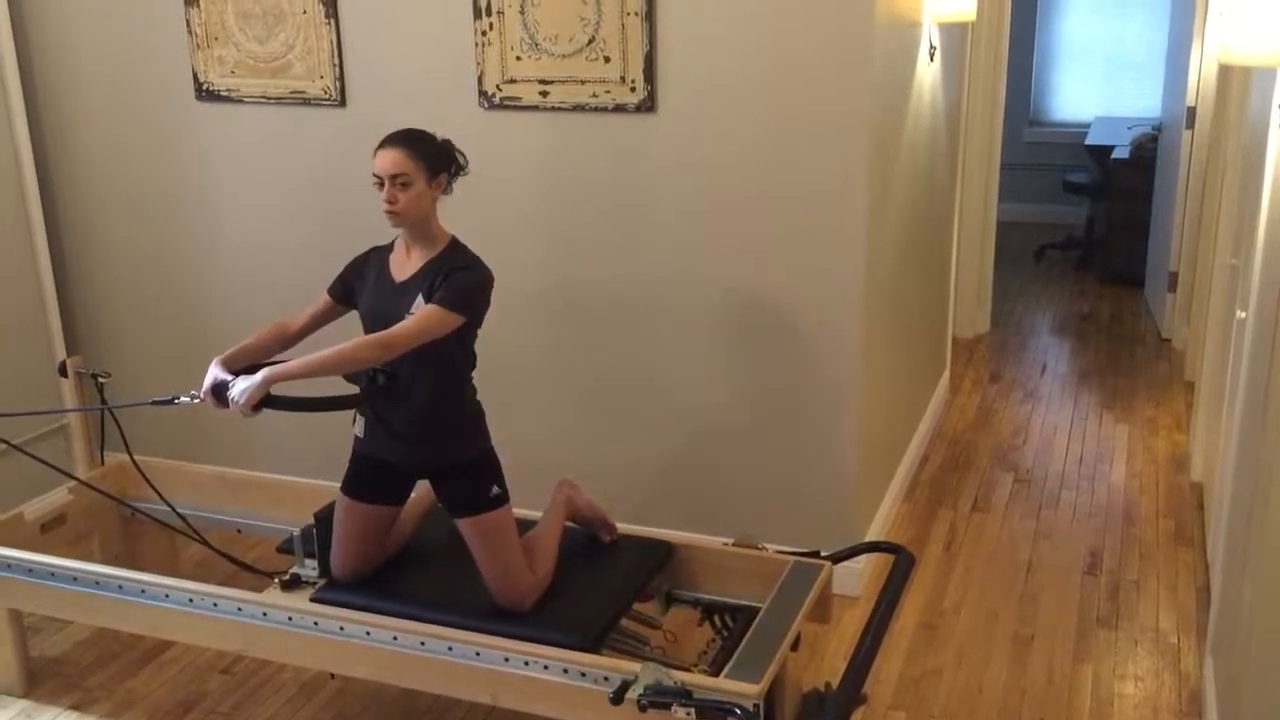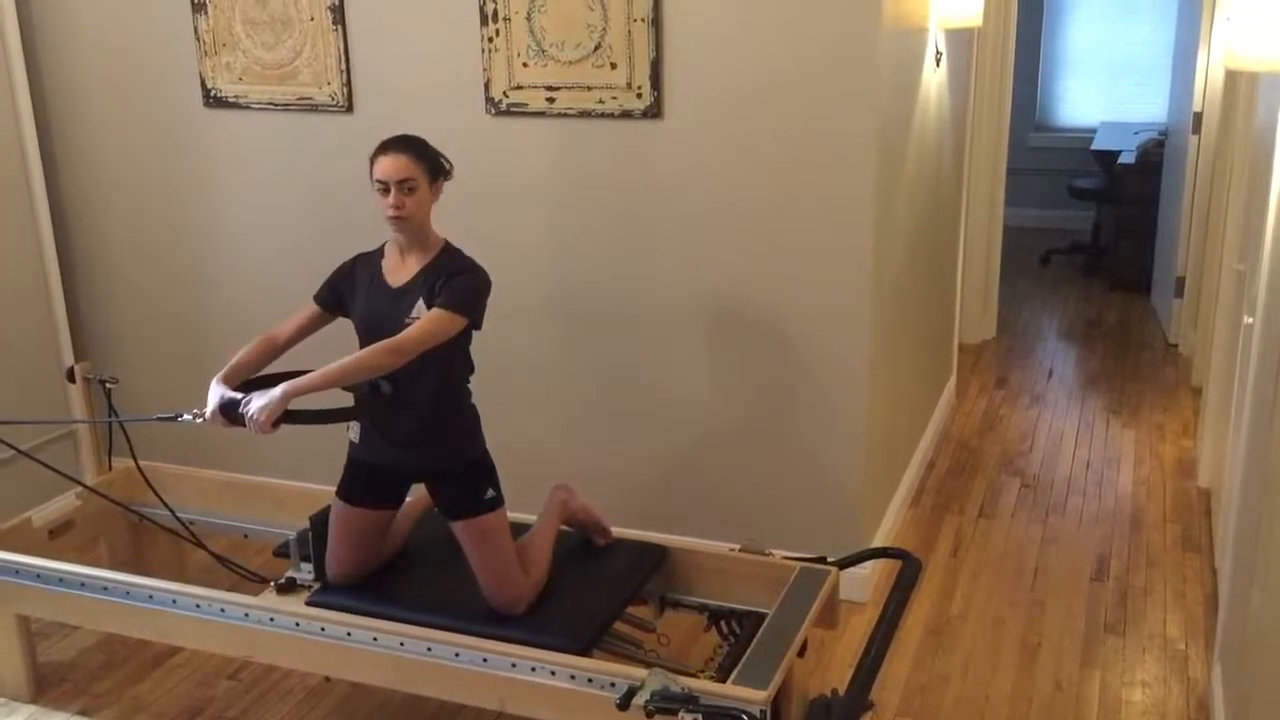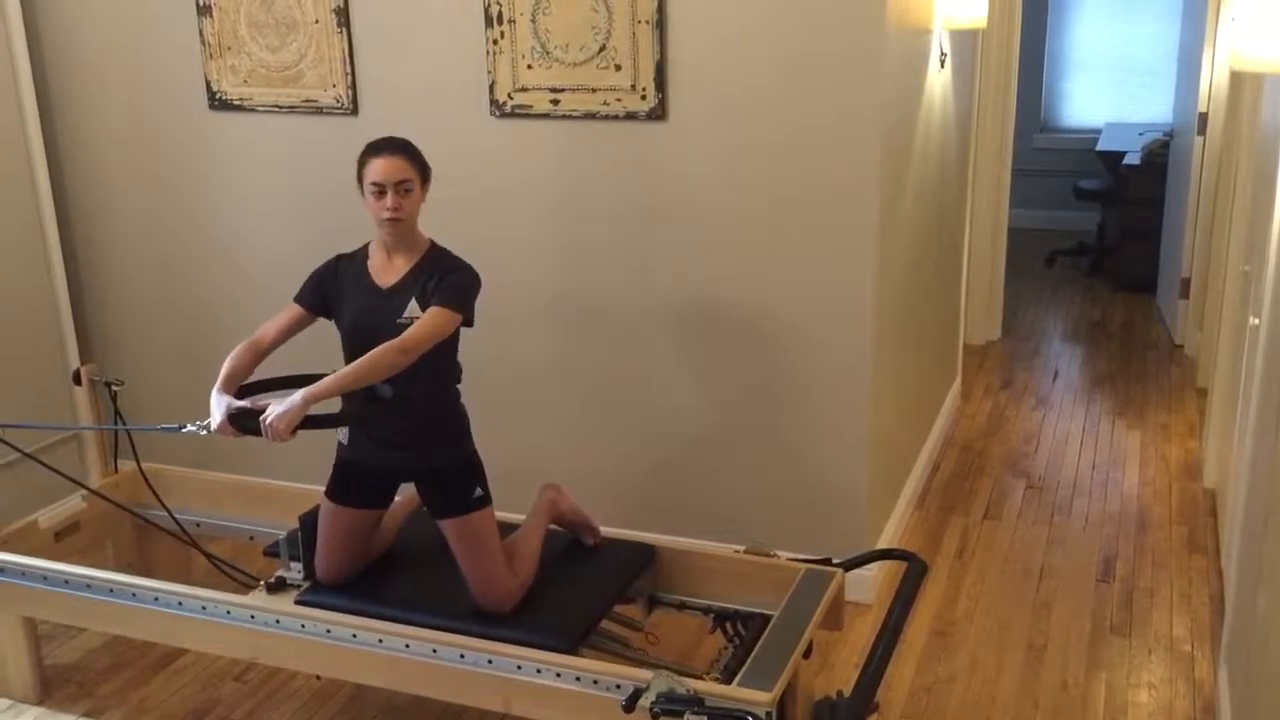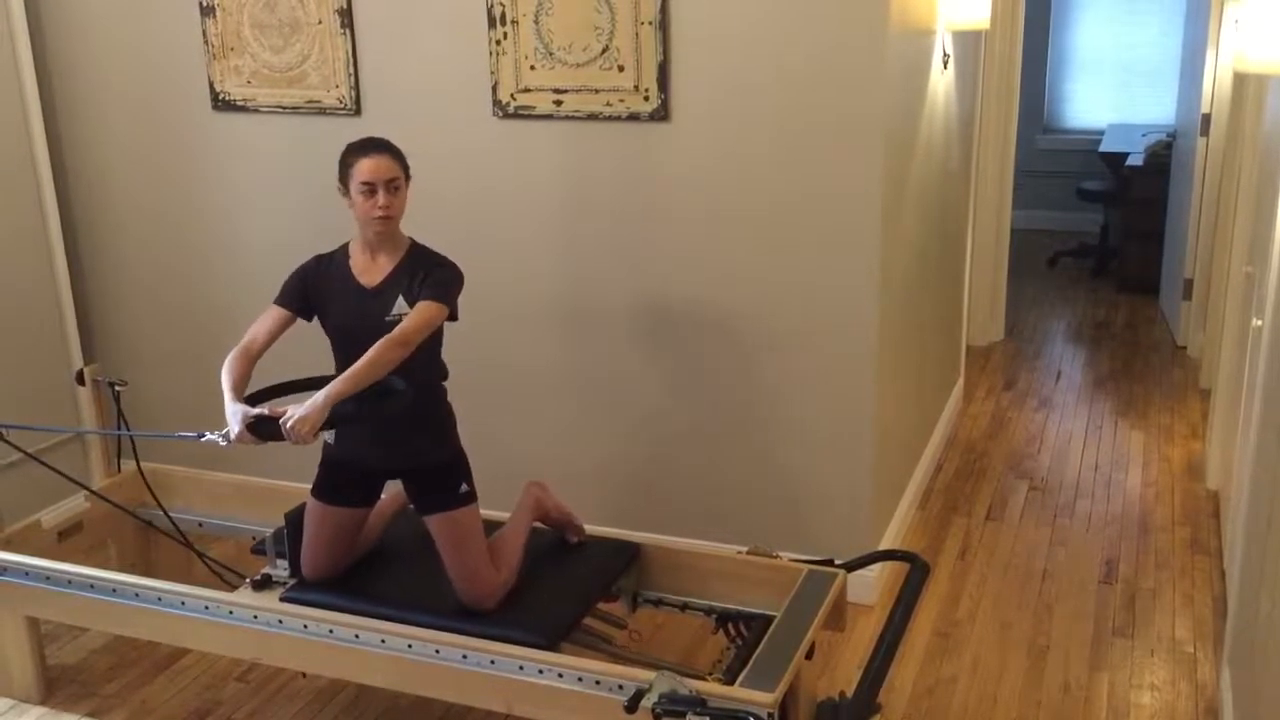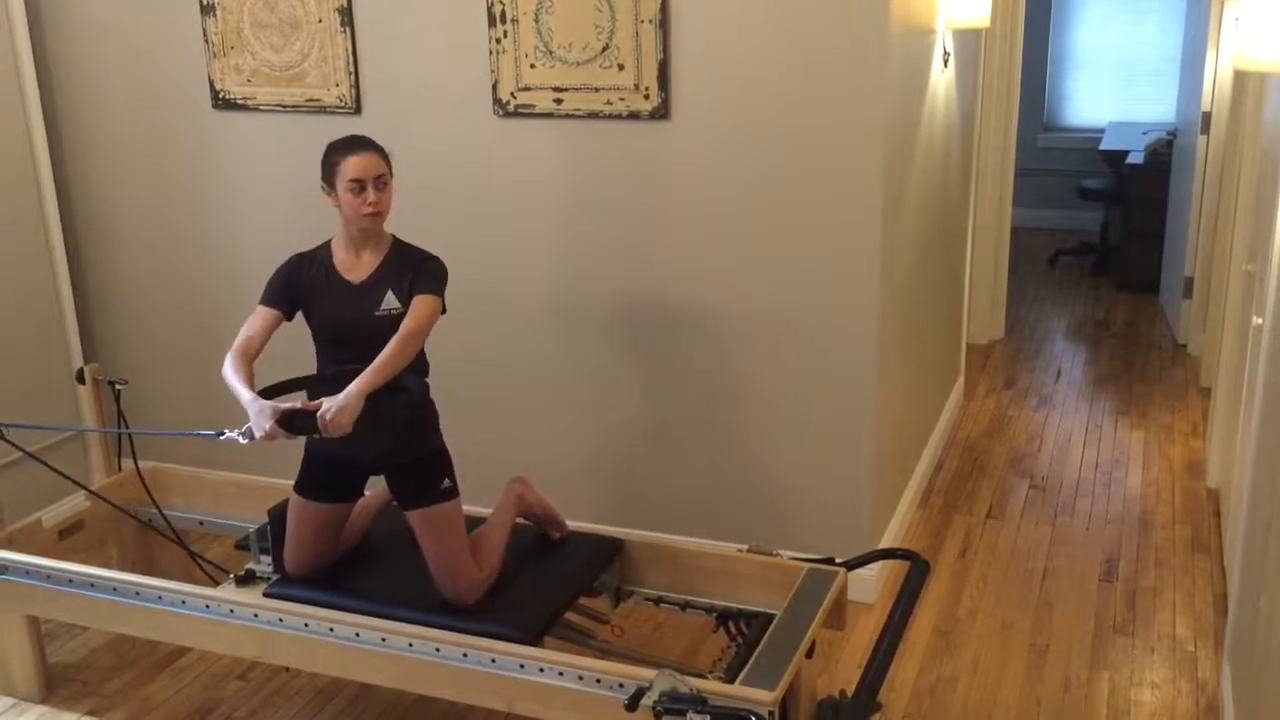
dt=0.5s
person 1, frame 1
left shoulder: (466, 275)
right shoulder: (369, 265)
left elbow: (386, 346)
right elbow: (292, 329)
left wrist: (269, 377)
right wrist: (226, 362)
left hip: (455, 446)
right hip: (380, 440)
left knee: (516, 596)
right knee: (346, 571)
left ankle: (562, 503)
right ankle: (425, 500)
person 1, frame 2
left shoulder: (463, 277)
right shoulder: (357, 272)
left elbow: (398, 351)
right elbow: (278, 339)
left wrist: (288, 392)
right wrist: (223, 380)
left hip: (450, 450)
right hip: (375, 445)
left knee: (510, 600)
right knee: (342, 575)
left ankle: (558, 508)
right ankle: (422, 504)
person 1, frame 3
left shoulder: (452, 275)
right shoulder: (338, 273)
left elbow: (404, 351)
right elbow: (260, 342)
left wrist: (303, 399)
right wrist: (221, 392)
left hip: (439, 448)
right hip: (364, 445)
left knee: (497, 598)
right knee: (331, 575)
left ankle: (547, 506)
right ankle: (412, 501)
person 1, frame 4
left shoulder: (436, 272)
right shoulder: (318, 274)
left elbow: (400, 343)
right elbow: (245, 350)
left wrist: (320, 402)
right wrist: (233, 404)
left hip: (426, 443)
right hip: (352, 442)
left knee: (482, 595)
right knee: (316, 572)
left ankle: (532, 504)
right ankle: (397, 501)
person 1, frame 5
left shoulder: (421, 267)
right shoulder: (300, 272)
left elbow: (409, 338)
right elbow: (238, 355)
left wrist: (355, 393)
right wrist: (254, 402)
left hip: (409, 437)
right hip: (333, 439)
left knee: (463, 590)
right knee: (299, 568)
left ankle: (514, 499)
right ankle: (382, 496)
